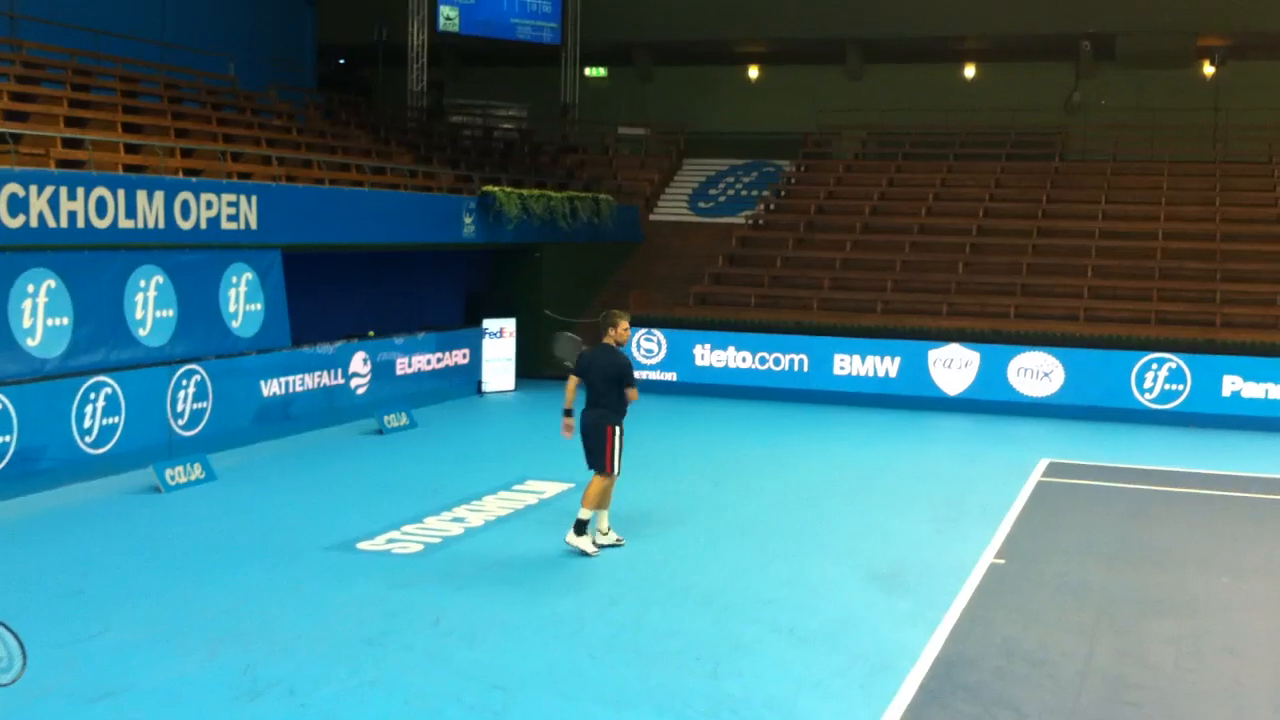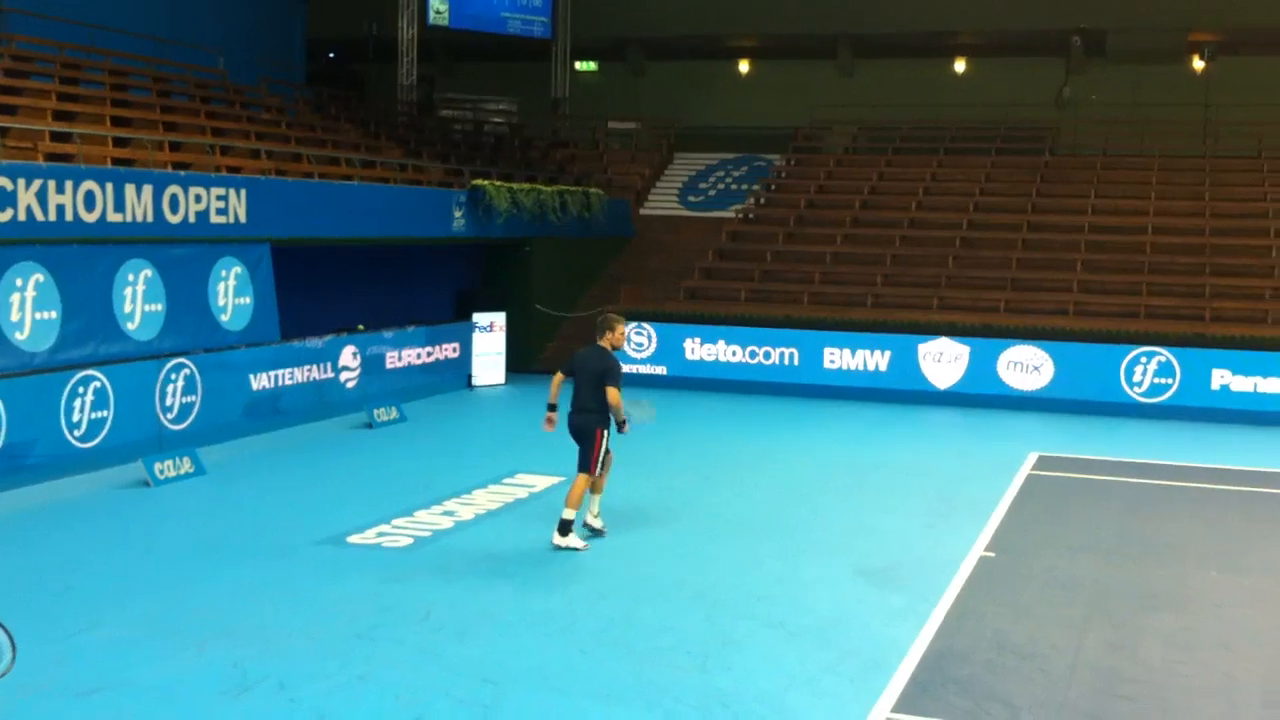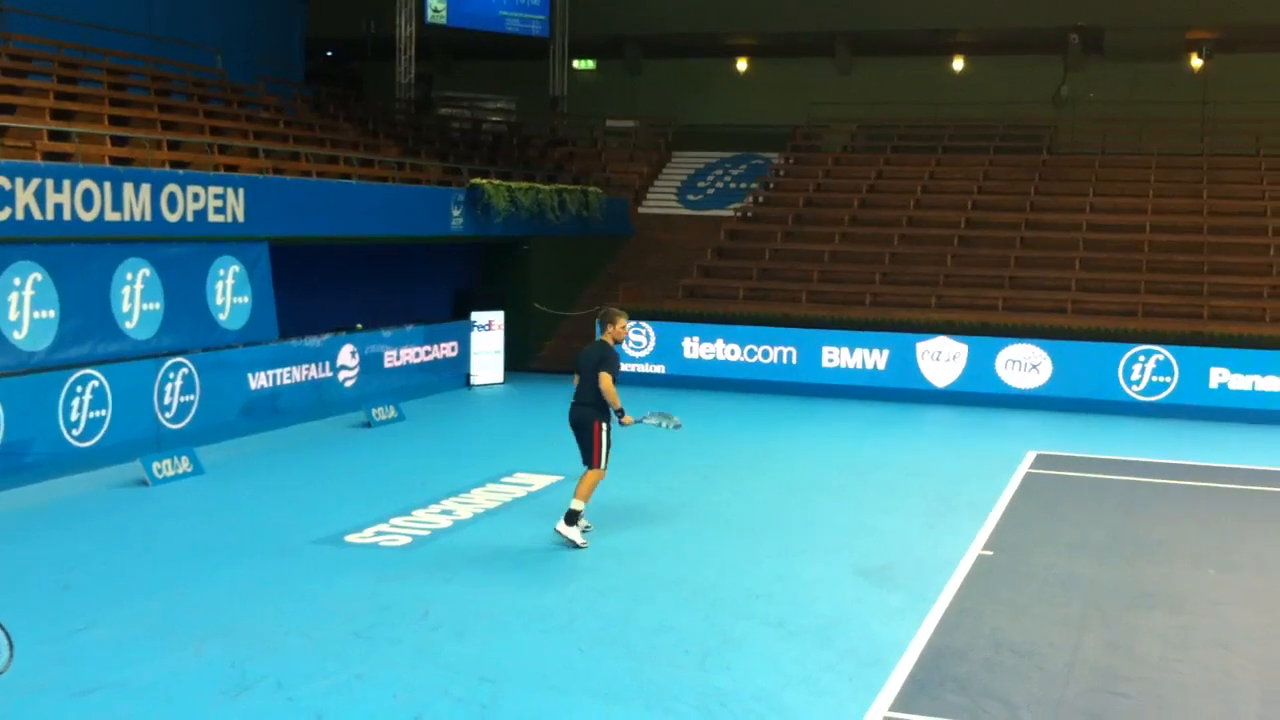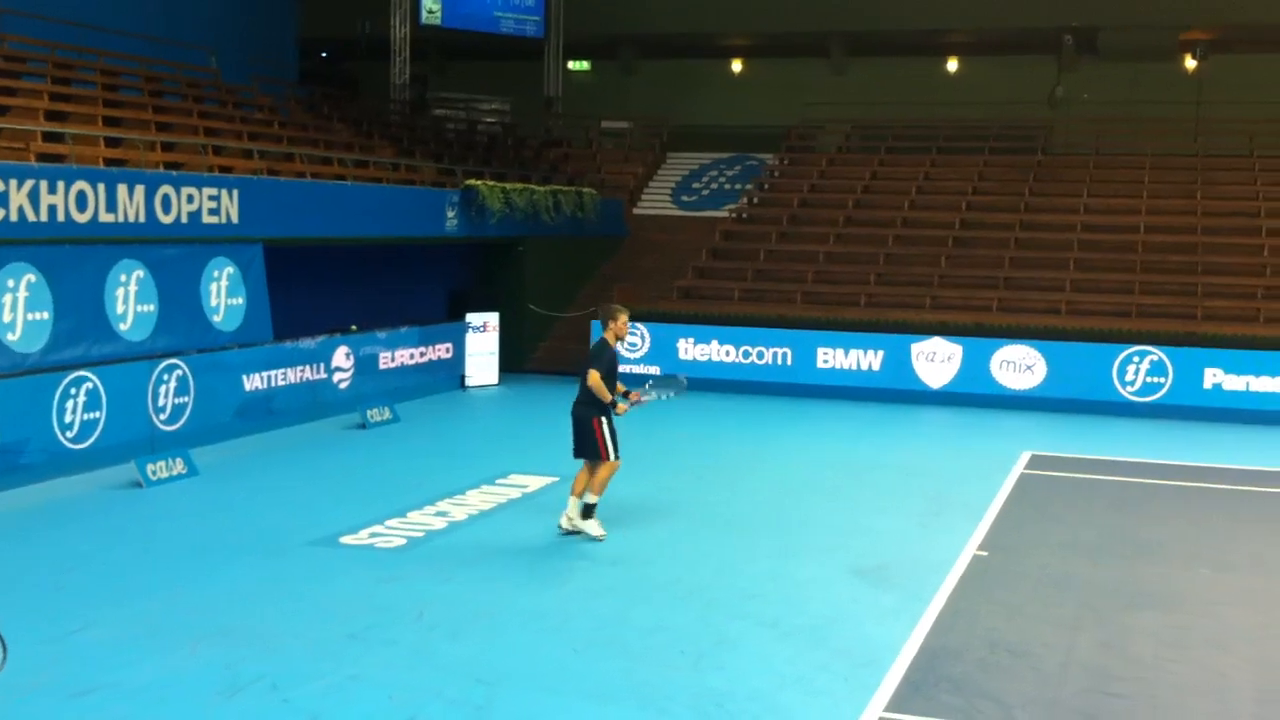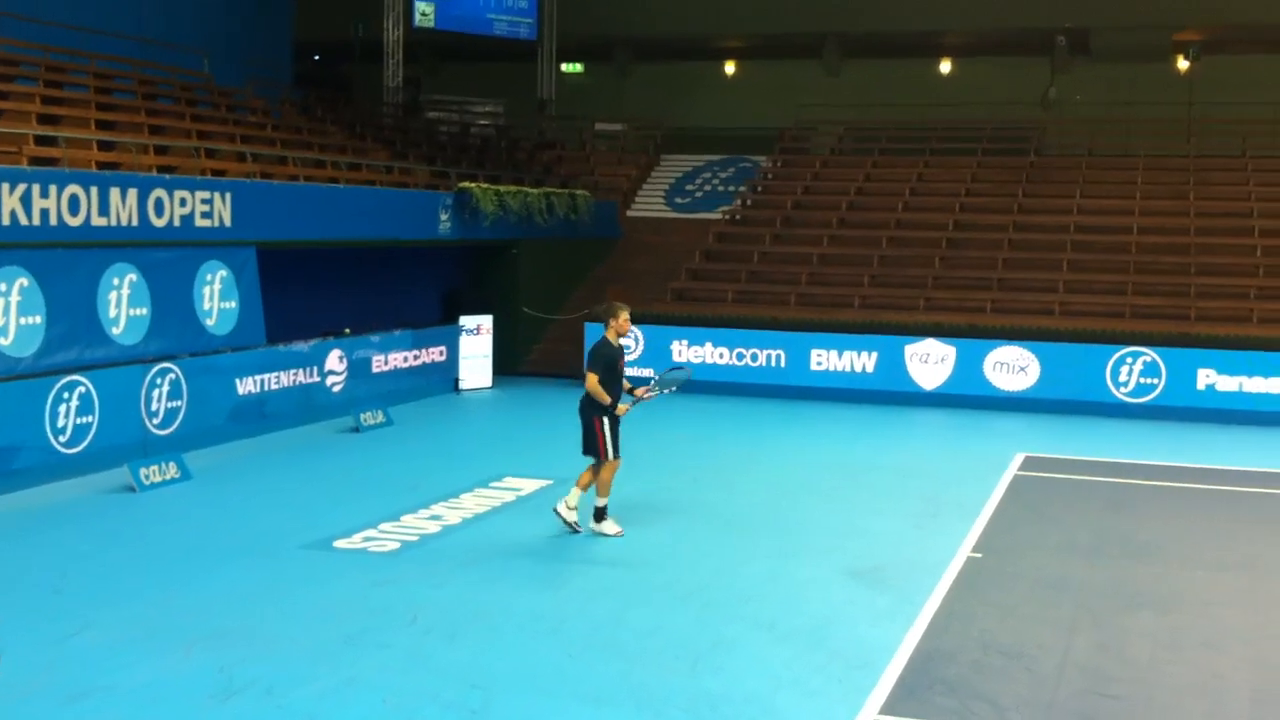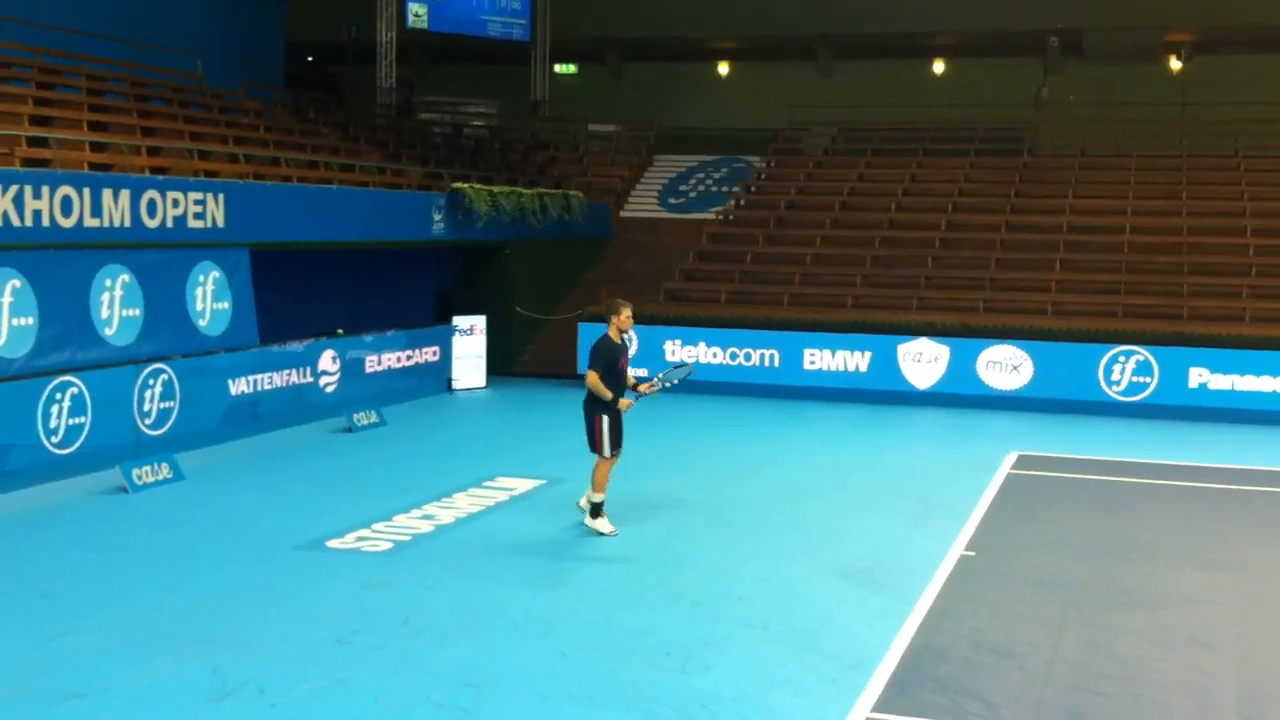
dt=0.2s
person 1, frame 1
left shoulder: (586, 355)
right shoulder: (621, 360)
left elbow: (571, 385)
right elbow: (632, 396)
left wrist: (567, 415)
left hip: (590, 418)
right hip: (609, 421)
left knee: (607, 475)
right knee: (605, 476)
left ankle: (603, 532)
right ankle: (578, 532)
person 1, frame 2
left shoulder: (579, 355)
right shoulder: (611, 363)
left elbow: (557, 379)
right elbow: (613, 398)
left wrist: (552, 409)
right wrist: (621, 422)
left hip: (576, 419)
right hip: (595, 422)
left knee: (605, 459)
right knee: (586, 475)
left ankle: (593, 514)
right ankle: (563, 532)
person 1, frame 3
left shoulder: (588, 351)
right shoulder: (610, 354)
right elbow: (605, 384)
right wrist: (620, 412)
left hip: (578, 412)
right hip: (594, 416)
left knee: (595, 465)
right knee: (597, 470)
left ankle: (575, 517)
right ankle: (568, 522)
person 1, frame 4
left shoulder: (603, 349)
right shoulder: (605, 351)
right elbow: (592, 381)
left wrist: (626, 394)
right wrist: (613, 404)
left hip: (584, 411)
right hip: (594, 413)
left knee: (593, 464)
right knee: (611, 462)
left ankle: (570, 517)
right ankle: (587, 515)
person 1, frame 5
left shoulder: (617, 348)
right shoulder: (602, 350)
right elbow: (591, 384)
left wrist: (633, 390)
right wrist: (613, 406)
left hip: (602, 413)
right hip: (598, 413)
left knee: (601, 463)
right knee: (611, 463)
left ankle: (569, 505)
right ankle: (599, 517)
person 1, frame 6
left shoulder: (622, 344)
right shoulder: (603, 347)
right elbow: (591, 381)
left wrist: (637, 386)
right wrist: (616, 400)
left hip: (611, 409)
right hip: (599, 409)
left knee: (610, 457)
right knee: (606, 459)
left ankle: (590, 499)
right ankle: (595, 515)
